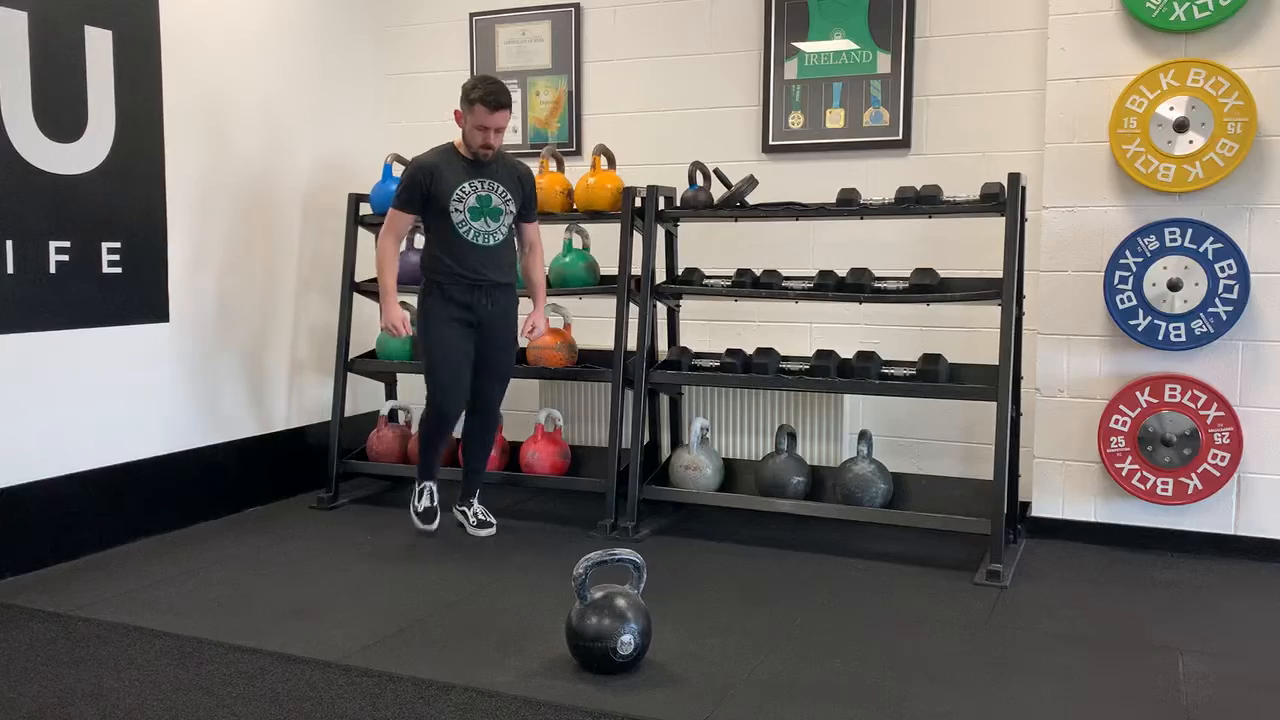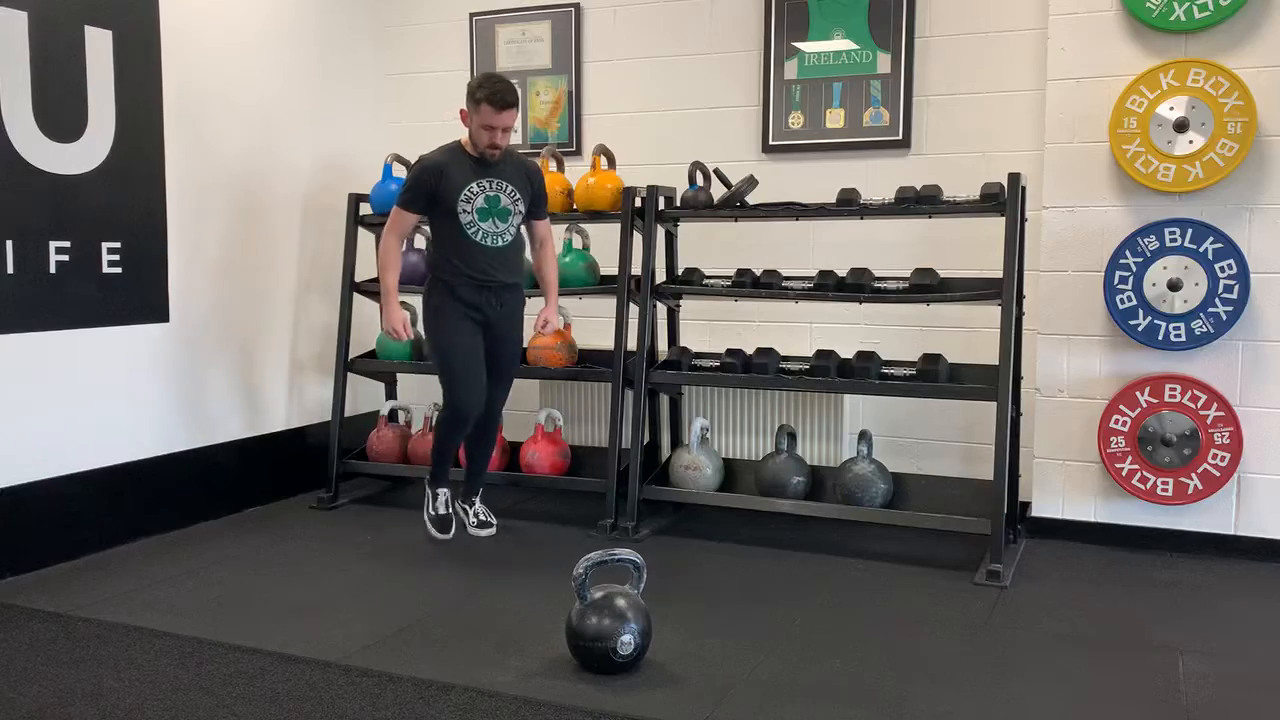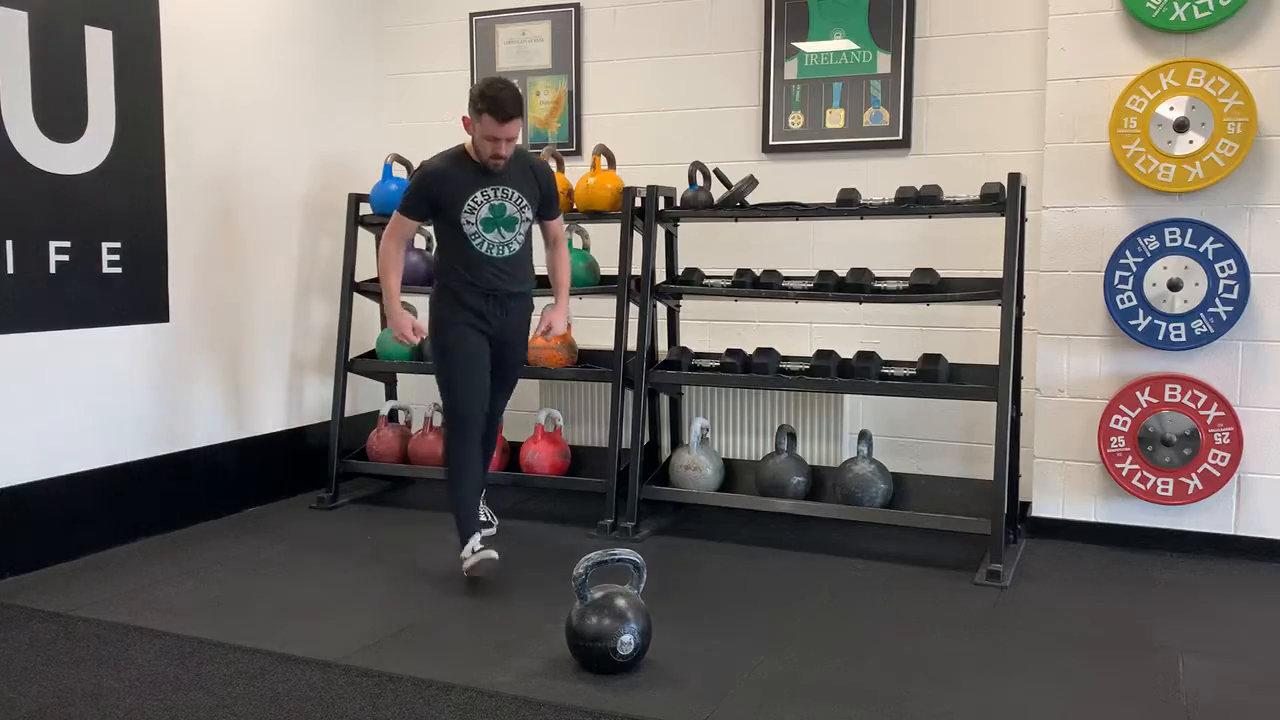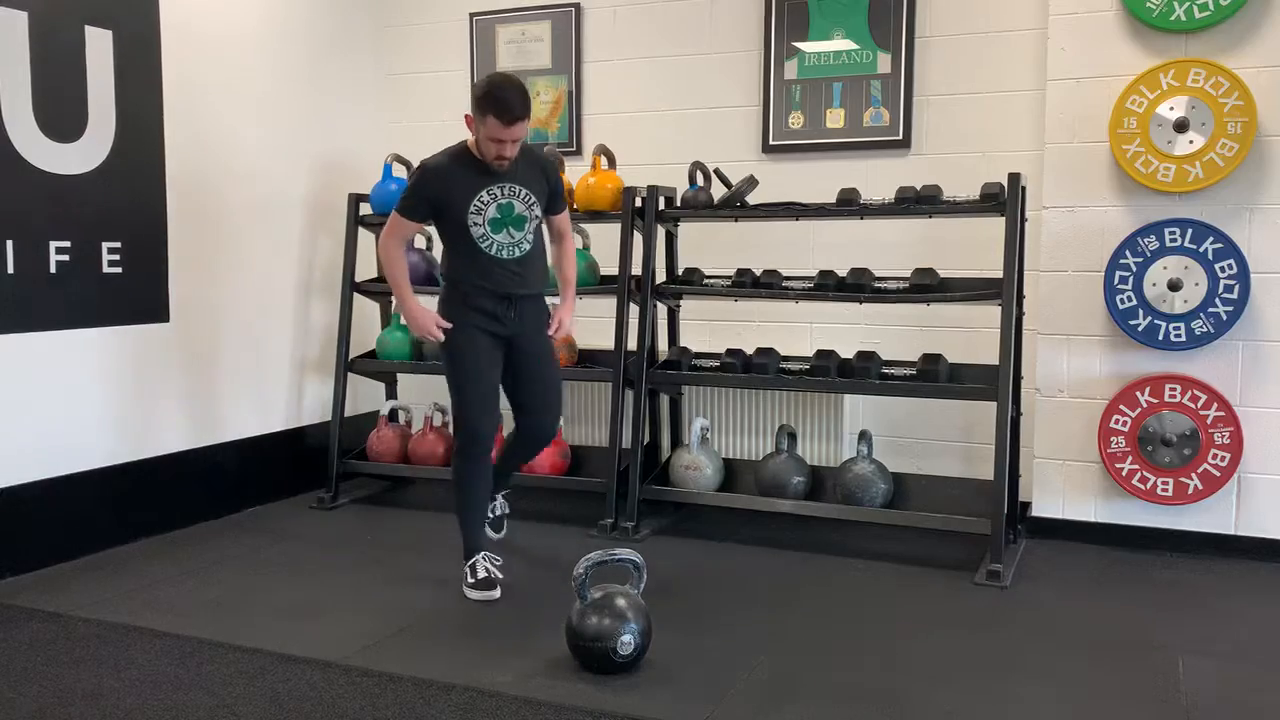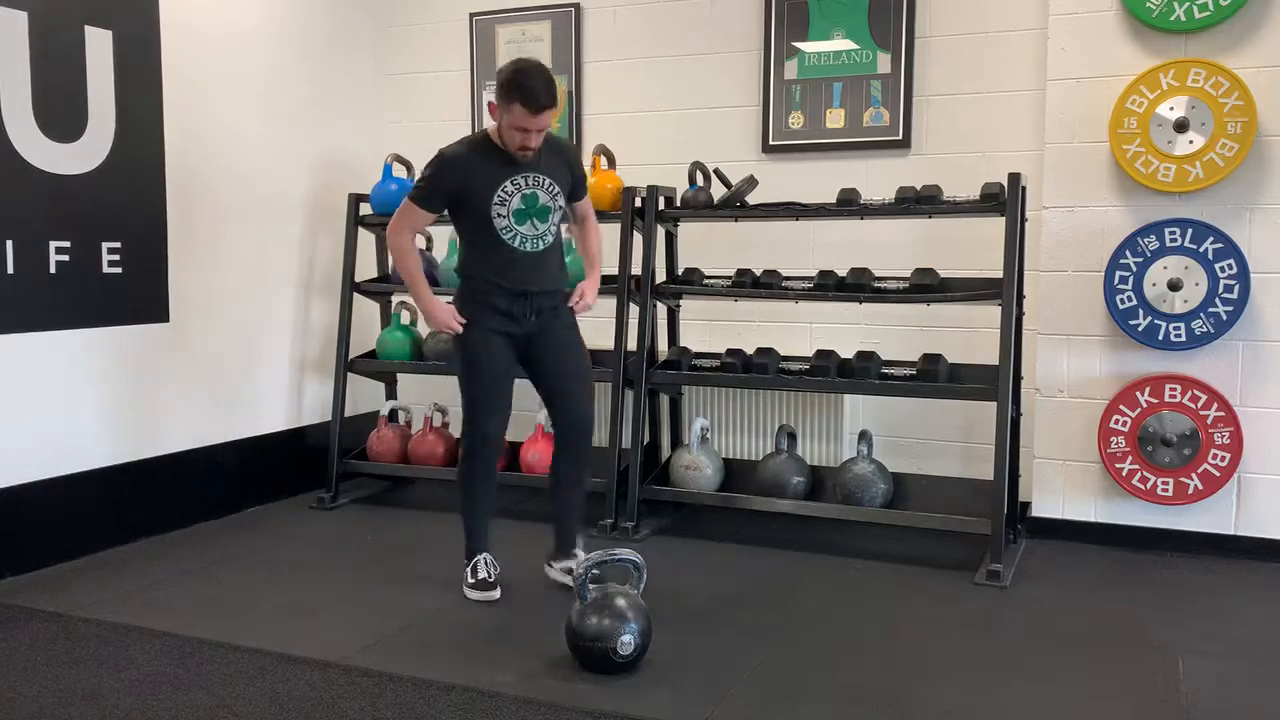
dt=0.2s
person 1, frame 1
left shoulder: (518, 174)
right shoulder: (429, 169)
left elbow: (531, 245)
right elbow: (390, 236)
left wrist: (539, 304)
right wrist: (390, 302)
left hip: (499, 307)
right hip: (445, 305)
left knee: (486, 408)
right knee: (445, 403)
left ankle: (469, 498)
right ankle: (425, 482)
person 1, frame 2
left shoulder: (526, 172)
right shoulder: (435, 168)
left elbow: (542, 241)
right elbow: (393, 236)
left wrist: (551, 301)
right wrist: (390, 303)
left hip: (506, 306)
right hip: (452, 304)
left knee: (490, 410)
right knee: (465, 402)
left ankle: (470, 496)
right ankle: (438, 483)
person 1, frame 3
left shoulder: (535, 172)
right shoulder: (438, 174)
left elbow: (556, 239)
right elbow: (394, 239)
left wrist: (560, 303)
right wrist: (394, 308)
left hip: (513, 312)
right hip: (458, 313)
left knee: (490, 415)
right knee: (465, 417)
left ankle: (473, 497)
right ankle: (469, 535)
person 1, frame 4
left shoulder: (542, 167)
right shoulder: (439, 173)
left elbow: (562, 233)
right elbow: (392, 240)
left wrist: (568, 301)
right wrist: (411, 308)
left hip: (530, 314)
right hip: (469, 320)
left knee: (541, 425)
right knee: (476, 432)
left ankle: (494, 487)
right ankle: (476, 555)
person 1, frame 5
left shoulder: (563, 157)
right shoulder: (458, 163)
left elbow: (584, 217)
right elbow: (400, 231)
left wrist: (592, 276)
right wrist: (427, 302)
left hip: (550, 310)
right hip: (485, 318)
left knee: (577, 423)
right knee: (485, 437)
left ankle: (567, 550)
right ankle: (477, 556)
